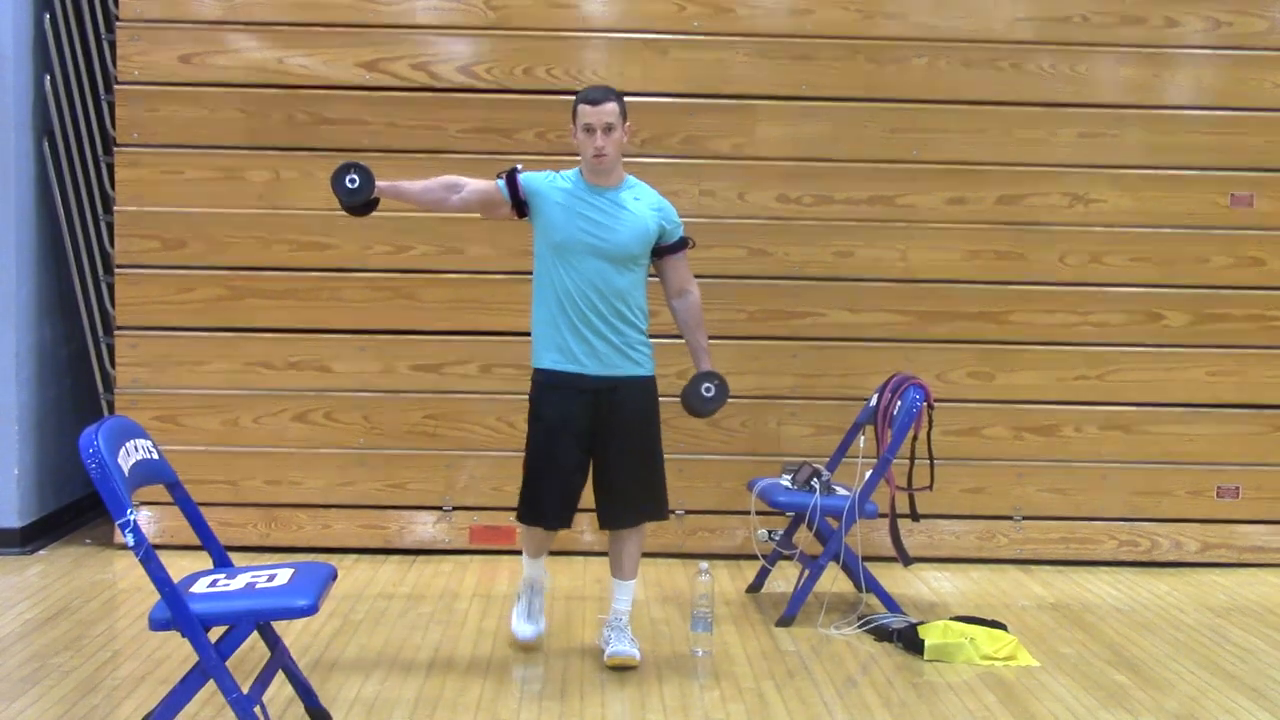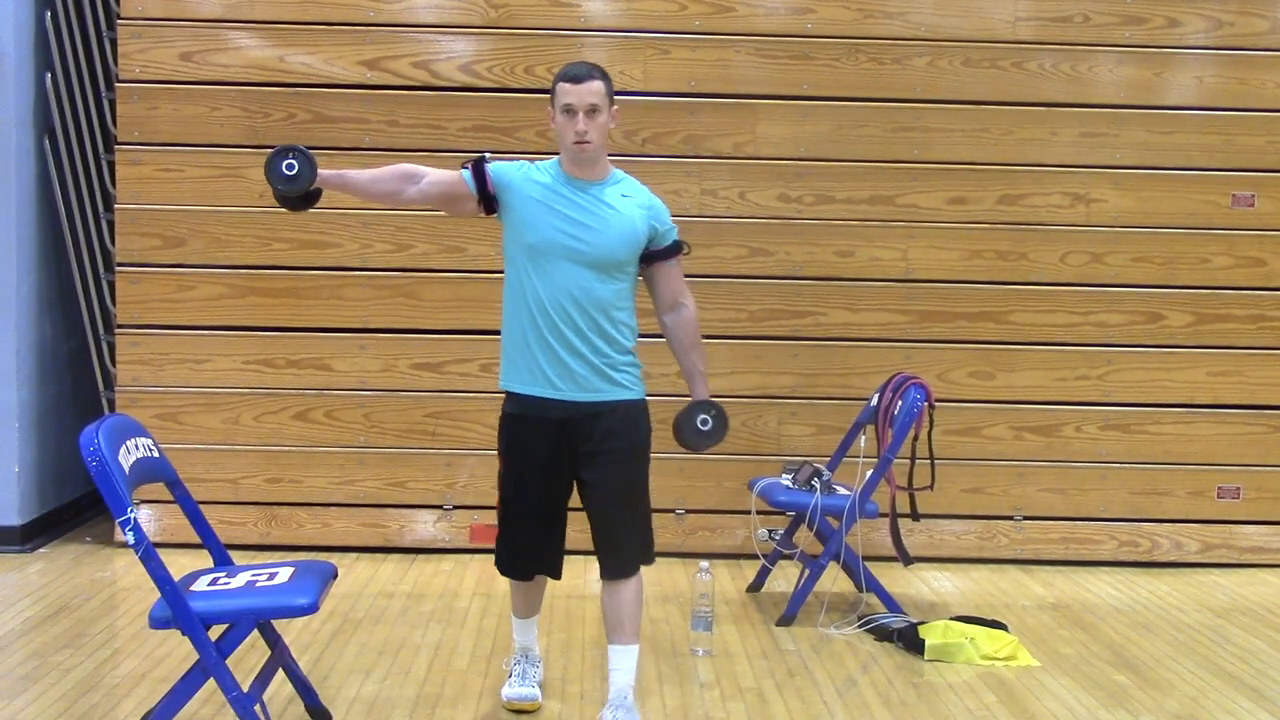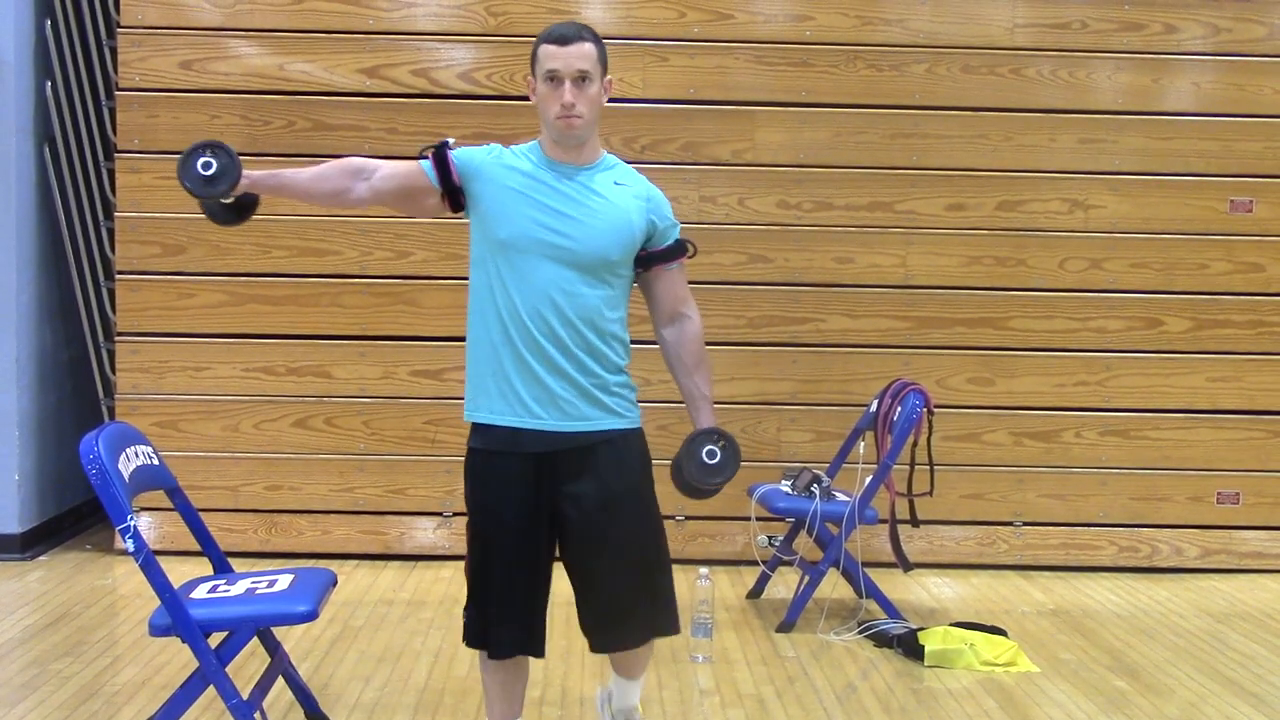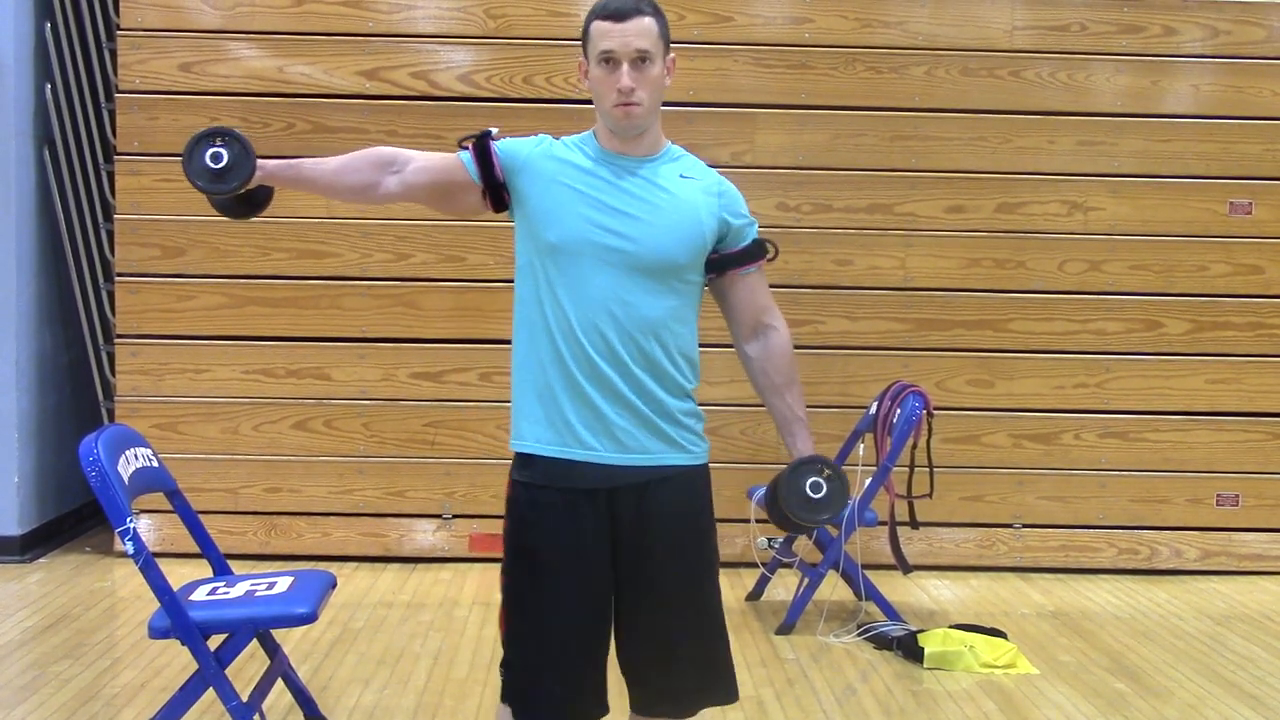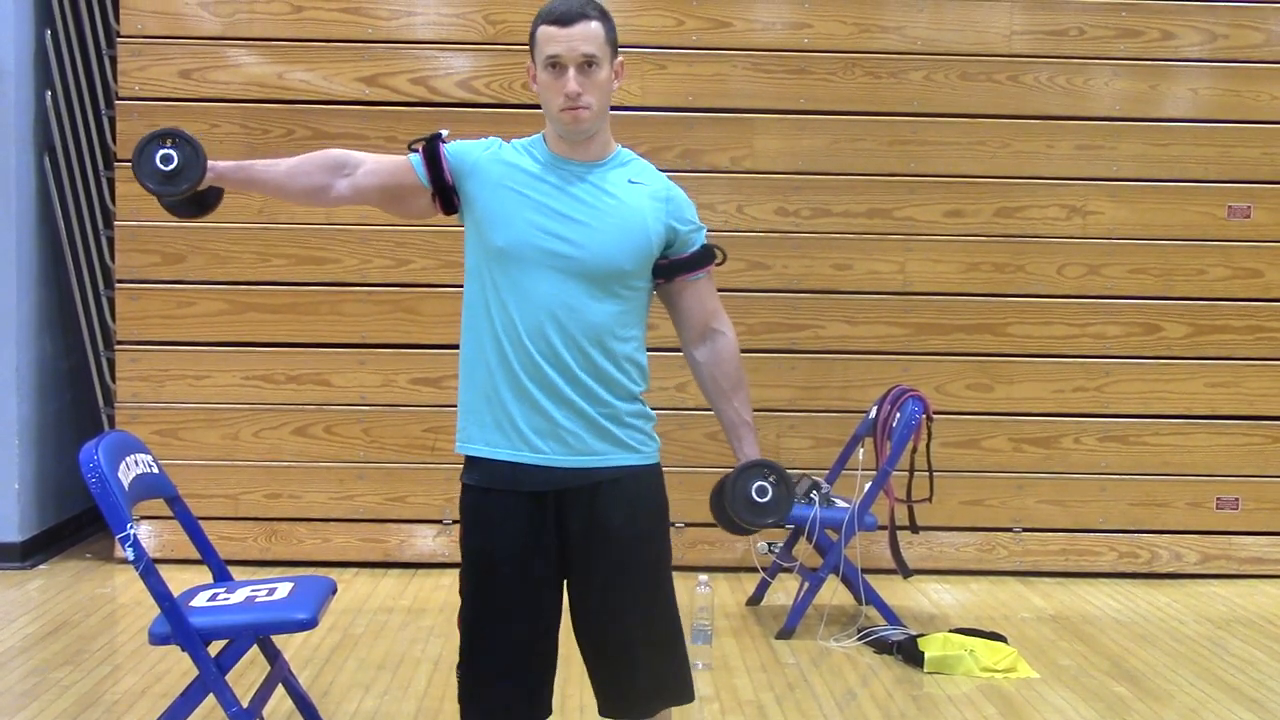
dt=1s
person 1, frame 1
left shoulder: (655, 210)
right shoulder: (541, 191)
left elbow: (682, 293)
right elbow: (458, 193)
left wrist: (703, 365)
right wrist: (384, 189)
left hip: (630, 380)
right hip: (558, 376)
left knee: (630, 508)
right knee: (543, 502)
left ankle: (618, 622)
right ankle: (533, 585)
person 1, frame 2
left shoulder: (646, 209)
right shoulder: (515, 183)
left elbow: (676, 306)
right elbow: (415, 184)
left wrist: (699, 391)
right wrist: (324, 178)
left hip: (616, 405)
right hip: (532, 402)
left knee: (622, 554)
right knee: (526, 550)
right ankle: (526, 657)
person 1, frame 3
left shoulder: (643, 201)
right shoulder: (485, 171)
left elbow: (678, 320)
right elbow: (367, 179)
left wrist: (705, 422)
right wrist: (253, 180)
left hip: (607, 437)
right hip: (503, 437)
left knee: (629, 612)
right knee: (503, 621)
person 1, frame 4
left shoulder: (713, 196)
right shoulder: (531, 165)
left elbow: (760, 331)
right elbow: (395, 173)
left wrist: (801, 449)
right wrist: (270, 171)
left hip: (669, 474)
right hip: (551, 471)
person 1, frame 5
left shoulder: (661, 200)
right shoulder: (481, 169)
left elbow: (708, 337)
right elbow: (347, 177)
left wrist: (747, 453)
right wrist: (220, 171)
left hip: (620, 473)
right hip: (503, 471)
